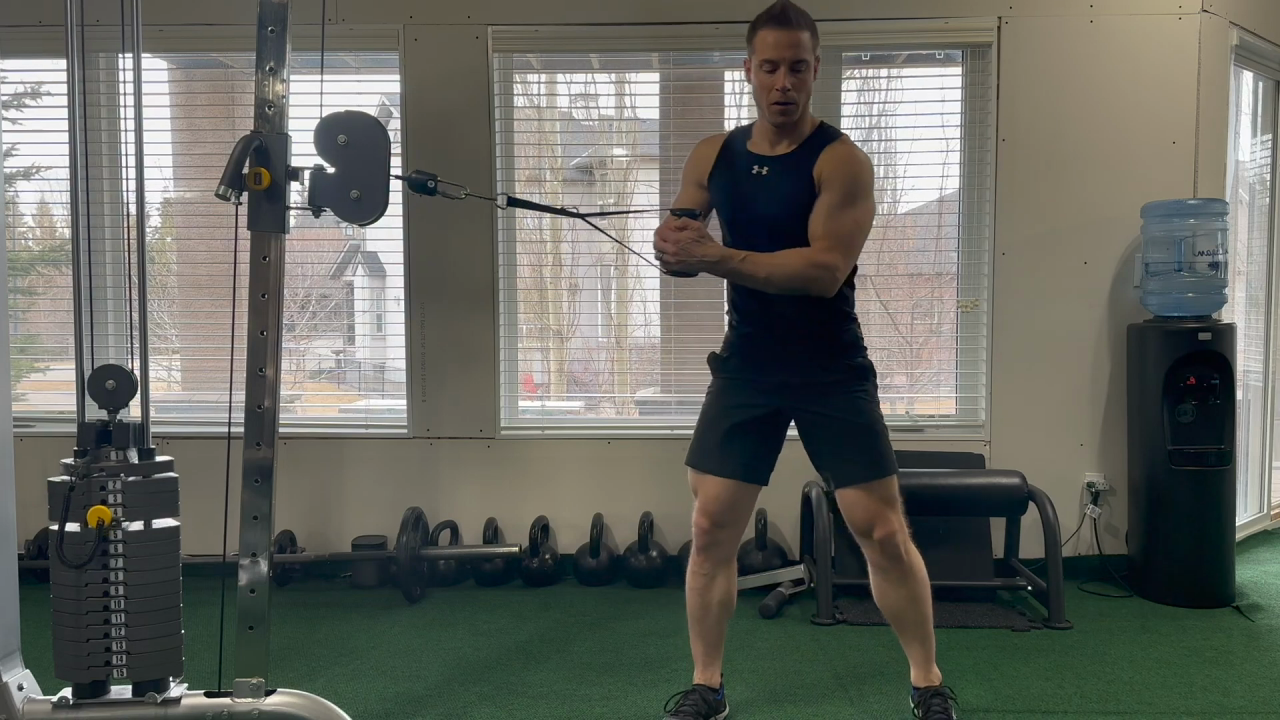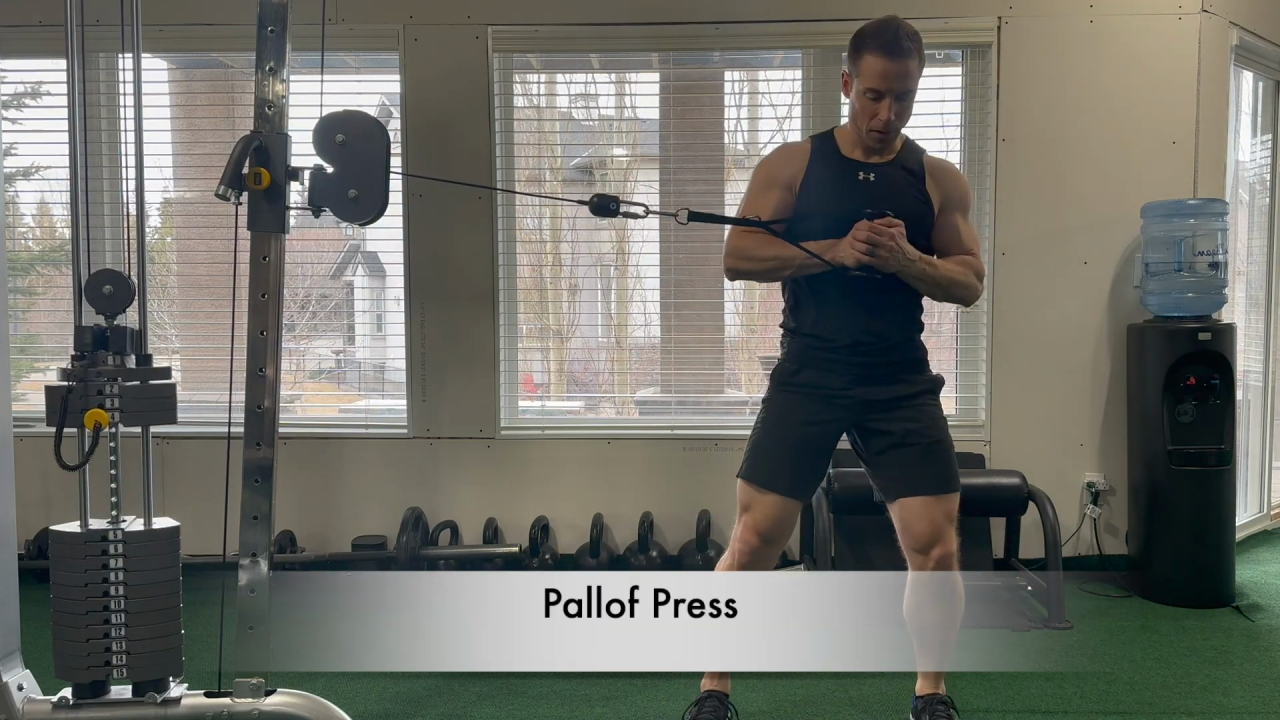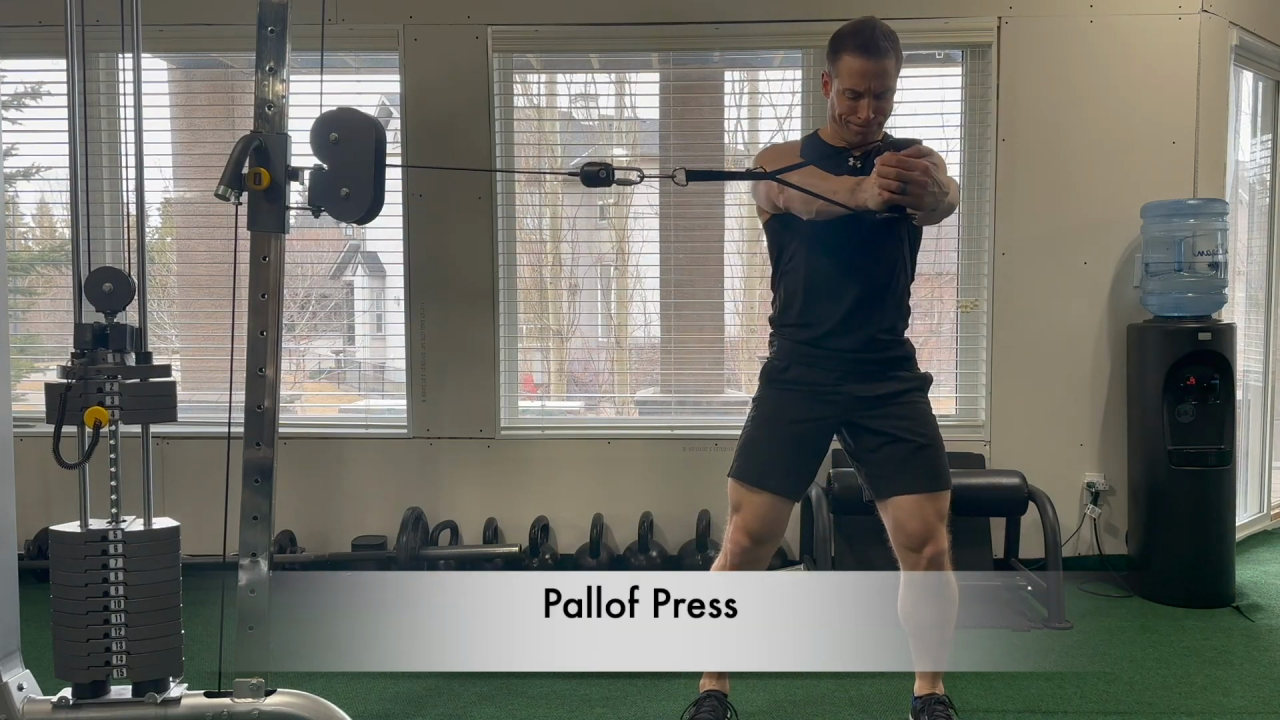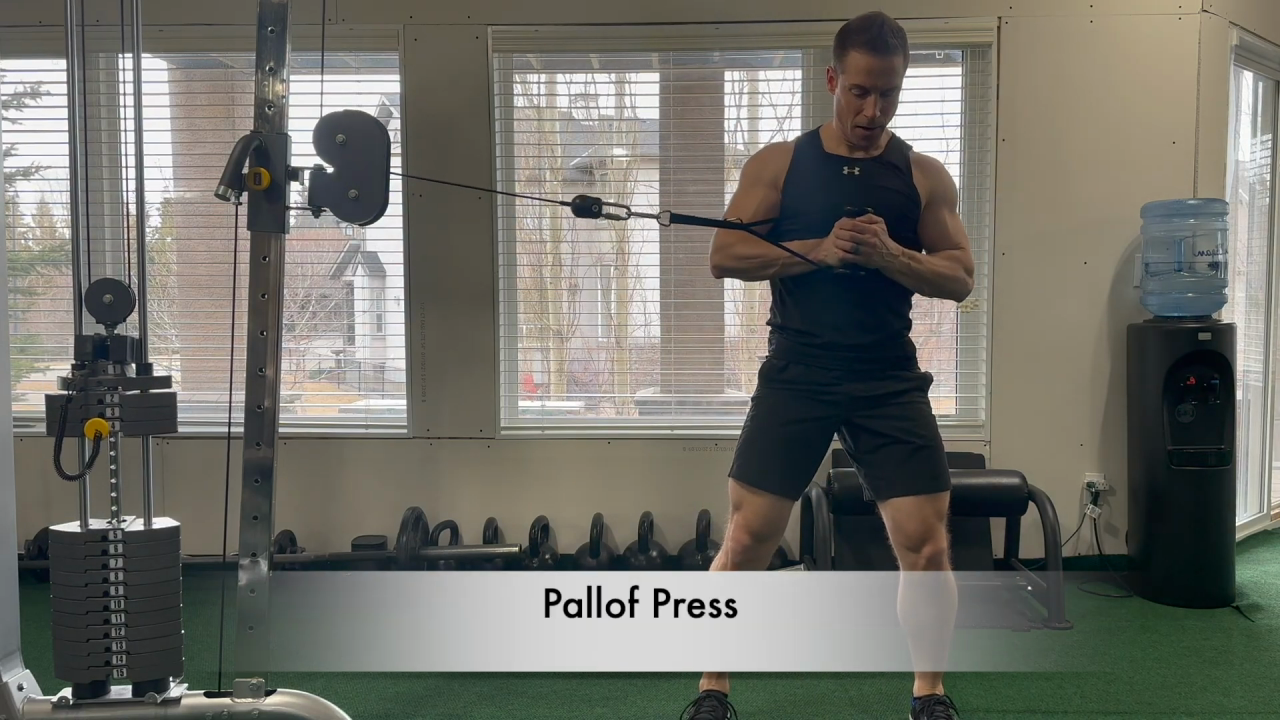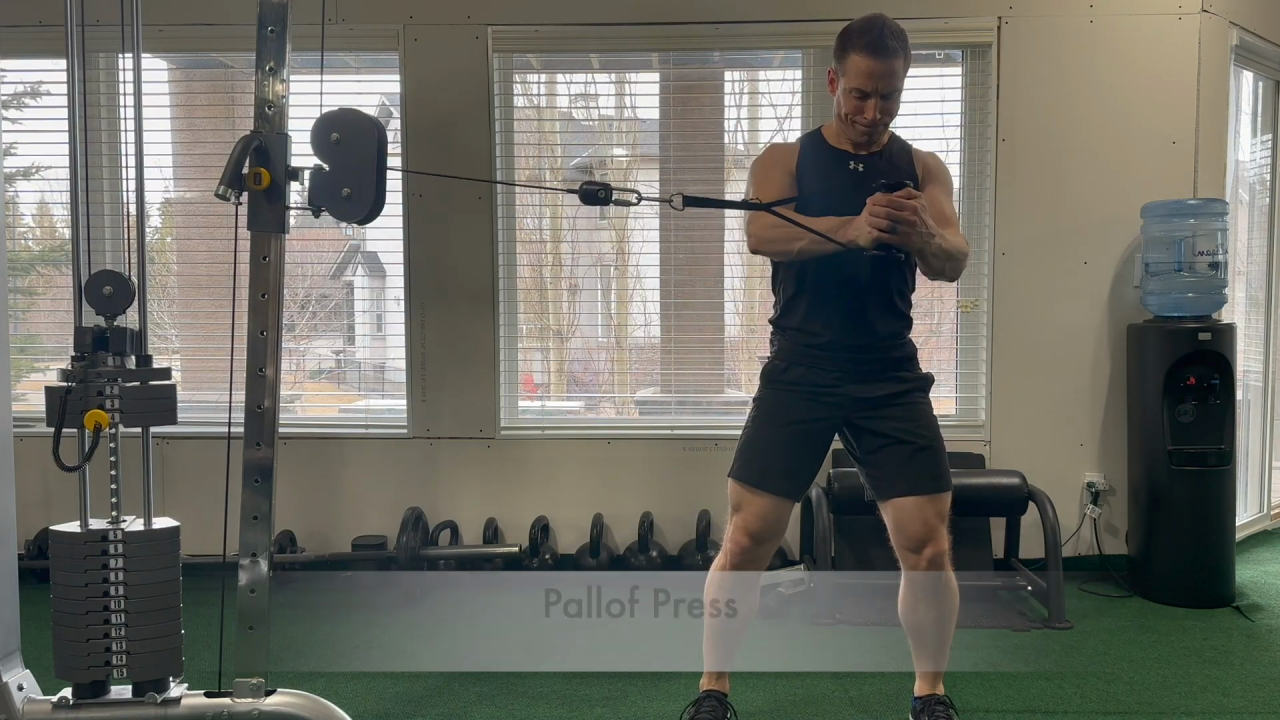
dt=1s
person 1, frame 1
left shoulder: (842, 160)
right shoulder: (713, 154)
left elbow: (825, 270)
right elbow: (672, 230)
left wrist: (717, 257)
right wrist: (673, 245)
left hip: (831, 371)
right hip: (746, 367)
left knee: (884, 534)
right knee: (711, 531)
person 1, frame 2
left shoulder: (939, 179)
right shoulder: (792, 164)
left elbow: (970, 281)
right elbow: (738, 257)
left wrist: (904, 258)
right wrist: (836, 250)
left hip: (901, 385)
right hip: (807, 379)
left knee: (936, 549)
right knee: (752, 542)
person 1, frame 3
left shoulder: (915, 156)
right shoulder: (782, 160)
left elbow: (944, 201)
right elbow: (808, 199)
left wrist: (927, 188)
right wrist: (864, 188)
left hip: (888, 377)
right hip: (798, 374)
left knee: (928, 547)
right knee: (745, 543)
person 1, frame 4
left shoulder: (924, 175)
right shoulder: (779, 164)
left elbow: (960, 277)
right elbow: (724, 256)
left wrist: (888, 254)
right wrist: (818, 250)
left hip: (889, 379)
right hip: (796, 375)
left knee: (927, 548)
right knee: (744, 542)
person 1, frame 5
left shoulder: (922, 168)
right shoulder: (784, 160)
left elbow: (953, 262)
right elbow: (764, 235)
left wrist: (918, 232)
right wrist: (853, 228)
left hip: (890, 377)
right hip: (799, 374)
left knee: (929, 549)
right knee: (744, 543)
